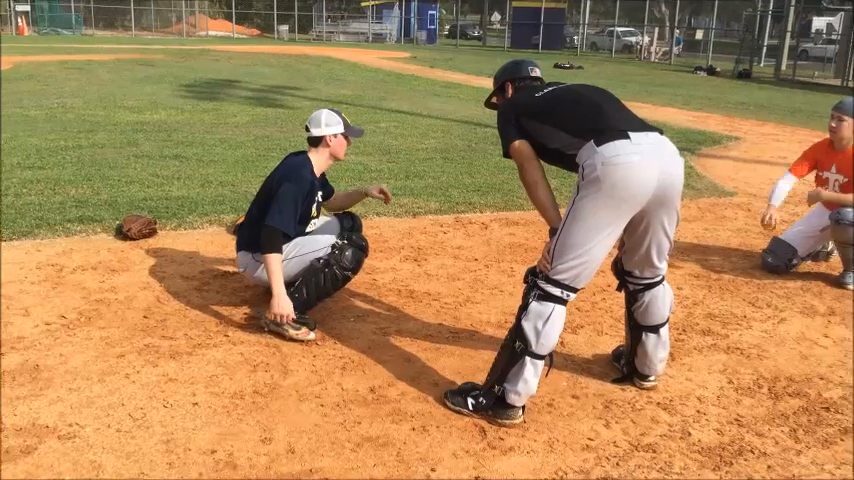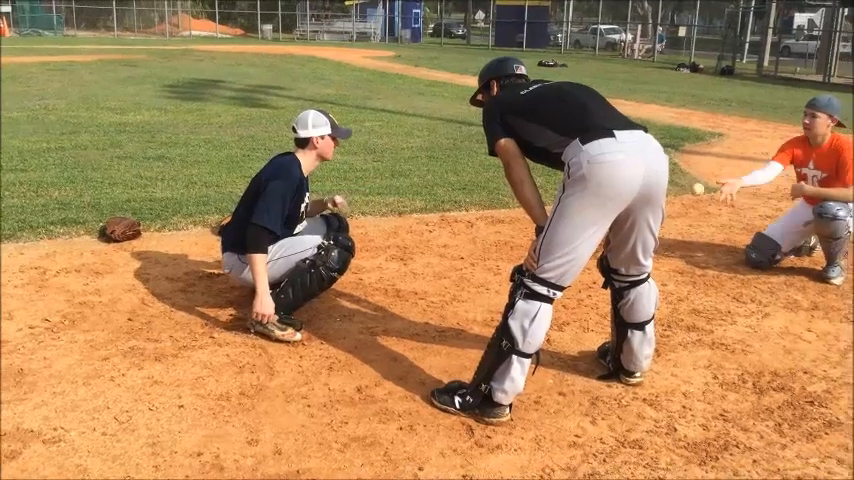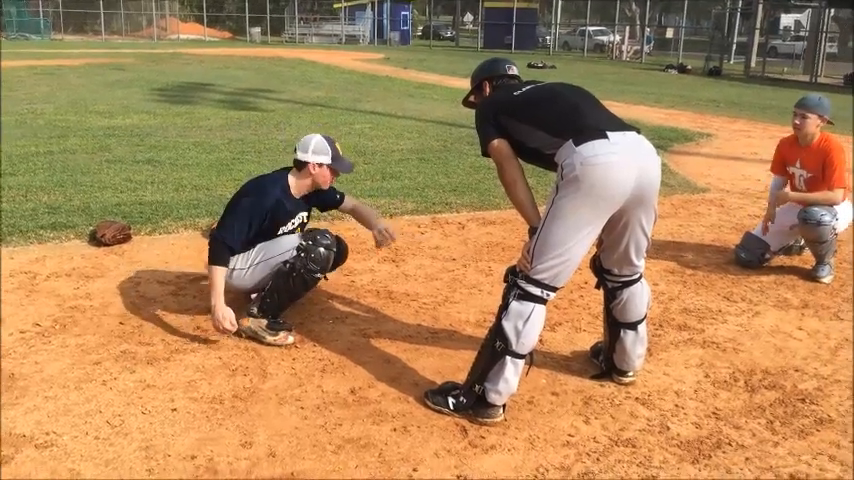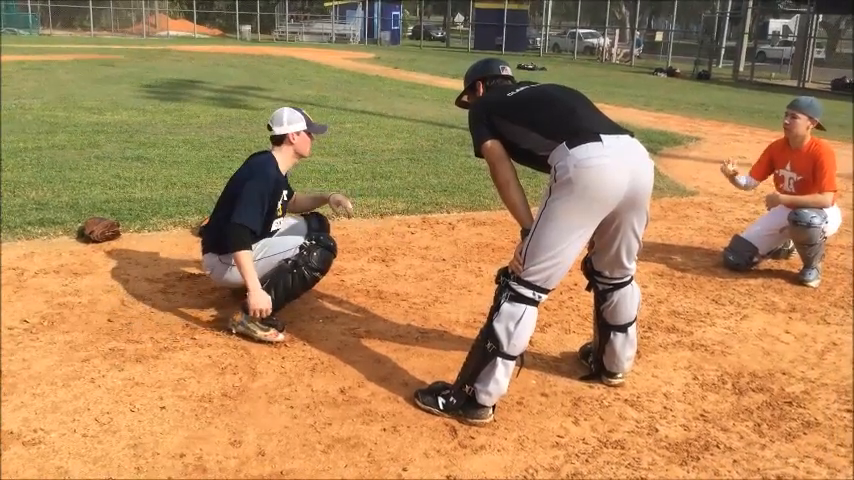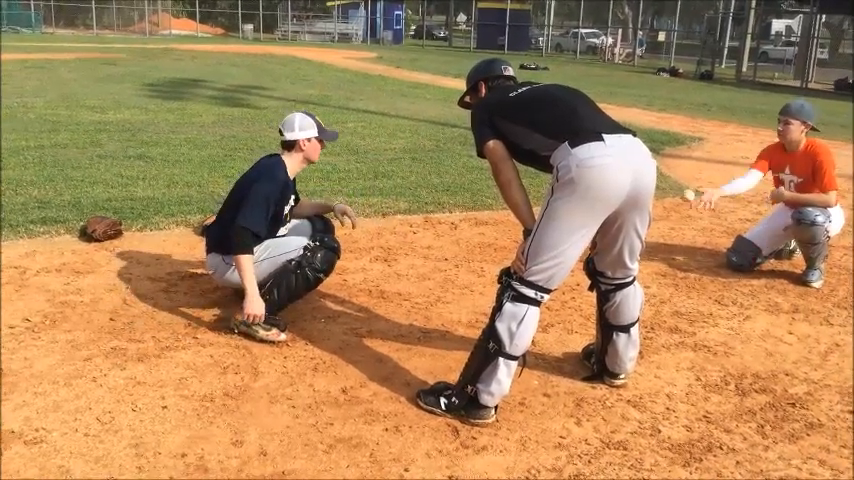
dt=0.7s
person 1, frame 1
left shoulder: (512, 107)
right shoulder: (576, 92)
left elbow: (529, 166)
left wrist: (557, 229)
left hip: (618, 164)
right hip: (667, 155)
left knee: (553, 282)
right knee: (647, 272)
left ankle: (505, 397)
right ankle: (645, 365)
person 1, frame 2
left shoulder: (497, 105)
right shoulder: (563, 90)
left elbow: (515, 165)
left wrist: (544, 228)
left hip: (603, 162)
right hip: (652, 154)
left knee: (538, 282)
right knee: (632, 269)
left ankle: (492, 396)
right ankle: (631, 361)
person 1, frame 3
left shoulder: (490, 106)
right shoulder: (556, 91)
left elbow: (508, 165)
left wrist: (537, 229)
left hip: (596, 163)
right hip: (645, 155)
left knee: (532, 282)
right knee: (625, 269)
left ankle: (485, 397)
right ankle: (624, 361)
person 1, frame 4
left shoulder: (484, 106)
right shoulder: (548, 92)
left elbow: (501, 166)
left wrist: (529, 231)
left hip: (589, 166)
right hip: (637, 159)
left knee: (524, 284)
right knee: (615, 272)
left ankle: (474, 397)
right ankle: (612, 363)
person 1, frame 5
left shoulder: (486, 107)
right shoulder: (551, 93)
left elbow: (504, 168)
left wrist: (531, 231)
left hip: (591, 166)
right hip: (640, 158)
left knee: (526, 284)
right knee: (619, 273)
left ankle: (476, 398)
right ankle: (615, 363)
person 2, frame 1
left shoulder: (312, 168)
right shoulder: (298, 175)
left elbow: (332, 202)
right elbow: (271, 237)
left wrist: (365, 192)
right wrist: (279, 295)
right hip: (260, 259)
left knee: (348, 224)
right knee: (354, 247)
left ankle: (294, 283)
right ankle: (283, 316)
person 2, frame 2
left shoulder: (296, 168)
right shoulder: (287, 175)
left elbow: (298, 211)
right elbow: (257, 236)
left wrist: (325, 204)
right wrist: (262, 294)
right hip: (245, 259)
left knee: (336, 225)
right knee: (340, 248)
left ankle: (280, 285)
right ankle: (271, 314)
person 2, frame 3
left shoulder: (312, 188)
right shoulder: (264, 196)
left elbow: (352, 205)
right elbow: (221, 247)
left wrist: (377, 225)
right wrist: (218, 305)
left hip: (261, 258)
right hip: (237, 267)
left knee: (335, 248)
right knee: (319, 247)
left ankle: (268, 289)
right ankle: (260, 317)
person 2, frame 4
left shoulder: (275, 166)
right shoulder: (264, 173)
left elbow: (290, 203)
right elbow: (238, 236)
left wrist: (327, 197)
right wrist: (255, 290)
right hip: (226, 259)
left knee: (316, 225)
right knee: (321, 248)
left ankle: (264, 282)
right ankle: (250, 315)
person 2, frame 5
left shoulder: (283, 171)
right shoulder: (272, 178)
left elbow: (293, 208)
right elbow: (240, 238)
left wrist: (332, 207)
right wrist: (252, 295)
right hip: (229, 261)
left knee: (320, 227)
right knee: (325, 249)
left ankle: (265, 284)
right ankle: (255, 316)
person 3, frame 1
right shoulder: (820, 148)
right elbow: (789, 177)
left wrist: (825, 195)
right wrist: (772, 206)
right hip: (826, 211)
right knee: (773, 261)
right ankle: (824, 248)
person 3, frame 2
right shoulder: (795, 145)
right elbow: (769, 171)
left wrist: (808, 190)
right wrist: (738, 182)
right hip: (808, 206)
left knee: (828, 212)
right knee: (756, 257)
left ankle: (835, 263)
right ankle: (807, 243)
person 3, frame 3
left shoulder: (832, 148)
right shoulder: (785, 144)
left elbow: (836, 196)
right elbow: (779, 180)
left wrist: (792, 196)
right wrist: (771, 209)
left hip: (833, 210)
right hip: (797, 207)
left knee: (813, 217)
right knee: (747, 257)
left ankle: (825, 261)
right ankle: (795, 242)
person 3, frame 4
left shoulder: (822, 152)
right shoulder: (775, 148)
left elbow: (827, 200)
right elbow: (752, 182)
left wrist: (782, 198)
right wrist: (733, 176)
left hip: (822, 214)
right hip: (786, 211)
left knee: (804, 219)
right knee: (735, 259)
left ankle: (813, 265)
right ankle: (783, 246)
person 3, frame 5
left shoulder: (819, 152)
right shoulder: (772, 151)
left elbow: (830, 199)
right elbow: (749, 179)
left wrist: (788, 195)
right wrist: (718, 192)
left hip: (824, 214)
right hip: (788, 210)
left knee: (807, 218)
right knee: (738, 260)
left ankle: (816, 266)
right ankle: (786, 246)
